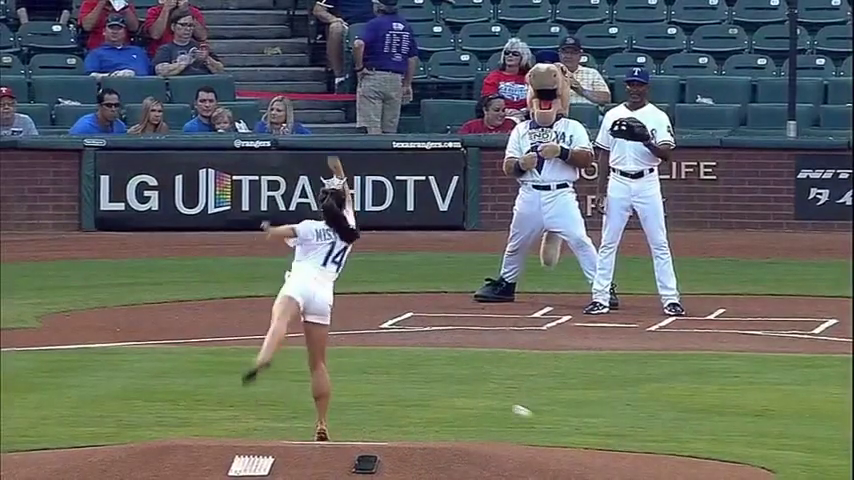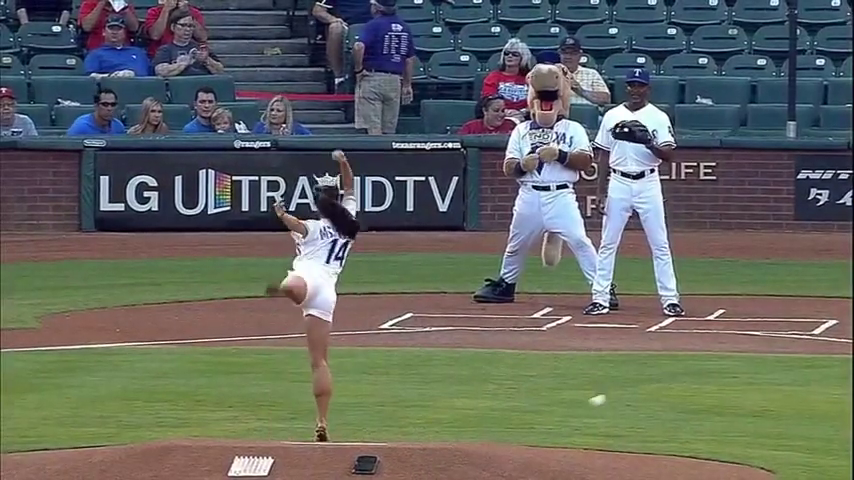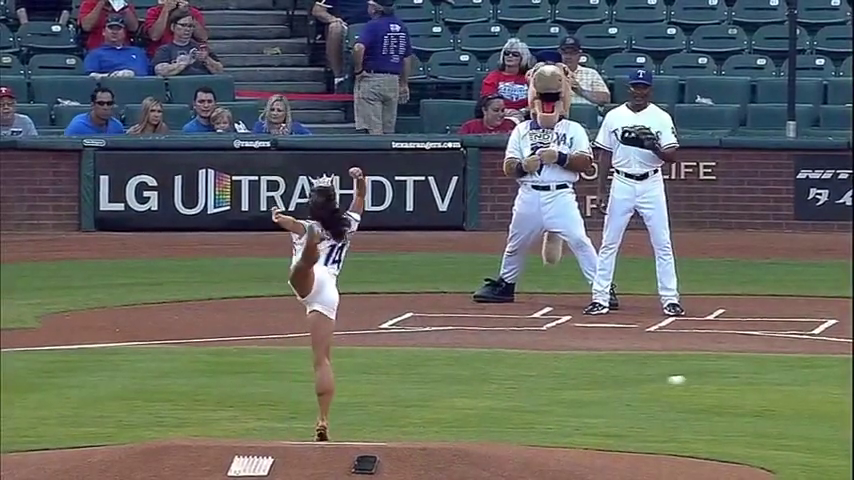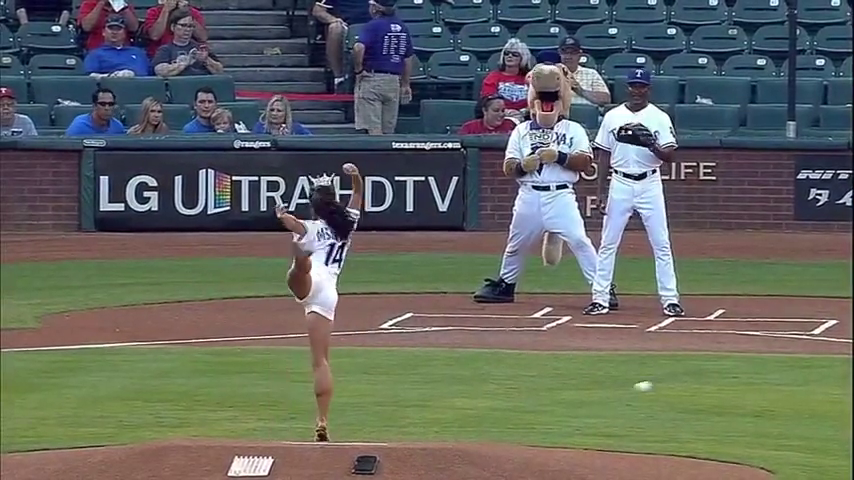
dt=1s
person 1, frame 1
left shoulder: (313, 227)
right shoulder: (347, 228)
left elbow: (286, 232)
right elbow: (348, 200)
left wrist: (271, 229)
right wrist: (339, 171)
left hip: (298, 285)
right hip: (322, 297)
left knee: (278, 325)
right knee: (317, 365)
left ankle: (263, 359)
right ankle: (321, 426)
person 1, frame 2
left shoulder: (316, 226)
right shoulder: (348, 225)
left elbow: (297, 226)
right elbow: (348, 189)
left wrist: (283, 216)
right wrist: (343, 164)
left hip: (306, 278)
right hip: (327, 292)
right knee: (319, 361)
left ankle: (285, 288)
right ankle: (323, 424)
person 1, frame 3
left shoulder: (308, 229)
right shoulder: (346, 226)
left elbow: (293, 225)
right elbow: (359, 200)
left wrist: (281, 219)
right wrist: (359, 179)
left hip: (311, 283)
right hip: (329, 294)
right knee: (322, 361)
right ankle: (323, 424)
person 1, frame 4
left shoulder: (310, 229)
right shoulder: (346, 224)
left elbow: (296, 225)
right elbow: (357, 196)
left wrist: (284, 217)
right wrist: (355, 176)
left hip: (309, 284)
right hip: (328, 294)
right knee: (320, 361)
right ankle: (322, 424)
person 2, frame 1
left shoulder: (658, 117)
right shoulder: (612, 115)
left elbow: (666, 154)
right elbow: (604, 154)
left wrist: (647, 141)
right wrist: (600, 189)
left hip: (647, 184)
right hip: (618, 184)
left knee: (659, 243)
right knee: (608, 243)
left ankle: (670, 298)
right ankle: (600, 298)
person 2, frame 2
left shoulder: (659, 117)
right shoulder: (612, 116)
left elbow: (669, 155)
right elbow: (604, 155)
left wrist: (649, 144)
right wrist: (601, 189)
left hip: (648, 184)
right hip: (618, 184)
left knee: (660, 244)
right knee: (608, 243)
left ankle: (670, 299)
right ankle: (600, 299)
person 2, frame 3
left shoulder: (662, 118)
right shoulder: (614, 116)
left elbow: (671, 156)
right elbow: (605, 155)
left wrist: (654, 148)
right wrist: (601, 190)
left hip: (651, 186)
right hip: (621, 184)
left knee: (662, 244)
right knee: (609, 244)
left ankle: (670, 299)
right ankle: (600, 299)
person 2, frame 4
left shoulder: (660, 117)
right shoulder: (612, 116)
left elbow: (670, 156)
right elbow: (604, 155)
left wrist: (653, 147)
right wrist: (601, 190)
left hip: (650, 186)
right hip: (620, 185)
left knee: (661, 245)
right knee: (608, 244)
left ankle: (670, 299)
right ankle: (599, 299)
person 3, frame 1
left shoulder: (572, 127)
right shoulder: (521, 129)
left elbow: (587, 158)
right elbow: (508, 168)
left wrist: (561, 151)
right wrist: (521, 164)
left hip: (560, 195)
right hip: (529, 195)
left knee: (579, 239)
right knee: (517, 243)
right ankle: (504, 285)
person 3, frame 2
left shoulder: (573, 128)
right shoulder: (521, 130)
left elbow: (586, 160)
right elbow: (508, 168)
left wrist: (559, 154)
right wrist: (521, 165)
left hip: (560, 196)
right hip: (529, 196)
left knee: (578, 240)
right knee: (516, 244)
right ankle: (505, 285)
person 3, frame 3
left shoulder: (573, 129)
right shoulder: (521, 129)
left elbow: (586, 162)
right elbow: (508, 167)
left wrist: (559, 157)
right wrist: (523, 166)
left hip: (560, 196)
right hip: (528, 196)
left knee: (578, 241)
right knee: (516, 244)
right ankle: (504, 285)
person 3, frame 4
left shoulder: (572, 128)
right shoulder: (521, 129)
left elbow: (585, 162)
right elbow: (508, 168)
left wrist: (559, 156)
right wrist: (522, 164)
left hip: (560, 195)
right hip: (528, 196)
left knee: (578, 239)
right knee: (517, 244)
right ankle: (504, 285)
person 4, frame 1
left shoulder: (375, 23)
right shoulder: (406, 26)
left elbow: (358, 44)
right elbow: (412, 58)
left wrist: (359, 67)
right wrist: (407, 84)
left hip: (373, 77)
right hip: (396, 80)
left knee: (373, 126)
right knee: (390, 130)
person 4, frame 2
left shoulder: (374, 25)
right shoulder: (404, 27)
left elbow: (358, 47)
right elbow: (410, 59)
left wrist: (358, 69)
right wrist: (407, 84)
left hip: (372, 78)
right hip: (394, 81)
left knee: (373, 127)
right knee: (389, 131)
person 4, frame 3
left shoulder: (373, 25)
right shoulder: (401, 27)
left elbow: (358, 48)
right elbow: (407, 58)
left wrist: (358, 70)
right wrist: (404, 84)
left hip: (371, 79)
right hip: (393, 81)
left knee: (374, 129)
right knee: (388, 131)
person 4, frame 4
left shoulder: (374, 25)
right shoulder: (402, 27)
left elbow: (359, 47)
right elbow: (408, 58)
left wrist: (358, 70)
right wrist: (405, 84)
left hip: (372, 79)
right hip: (393, 81)
left knee: (374, 128)
right knee: (388, 131)
